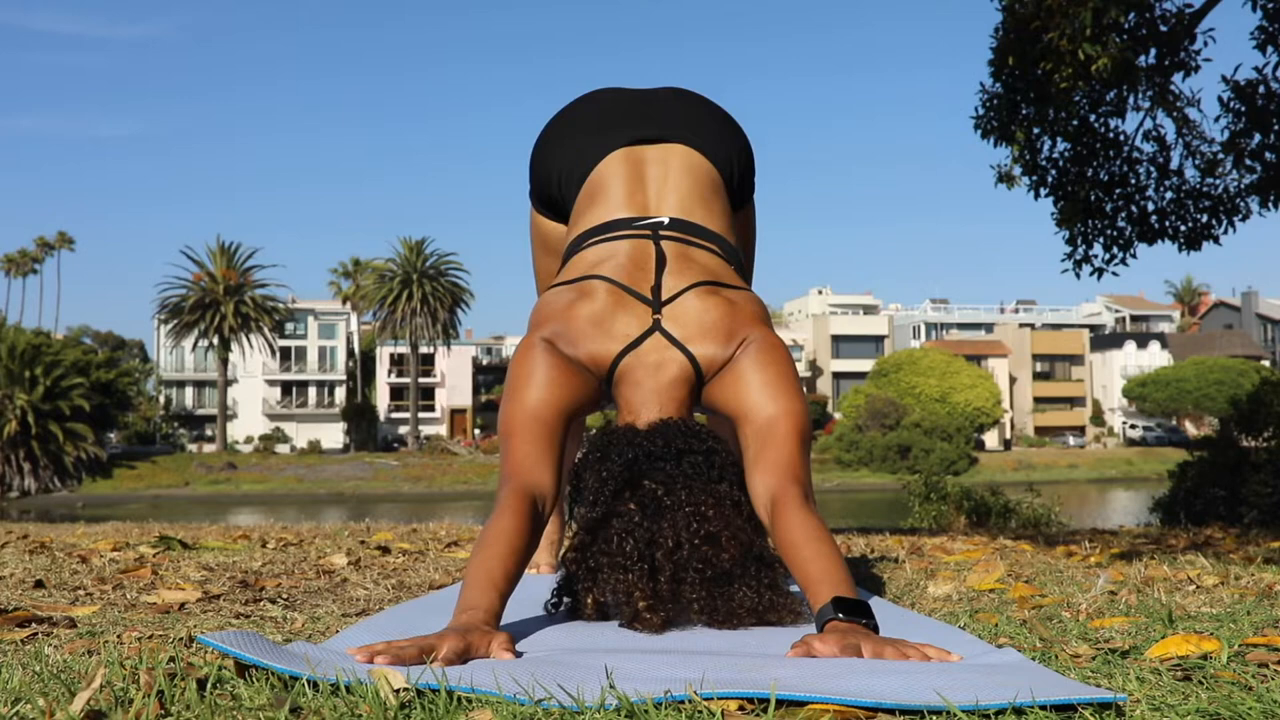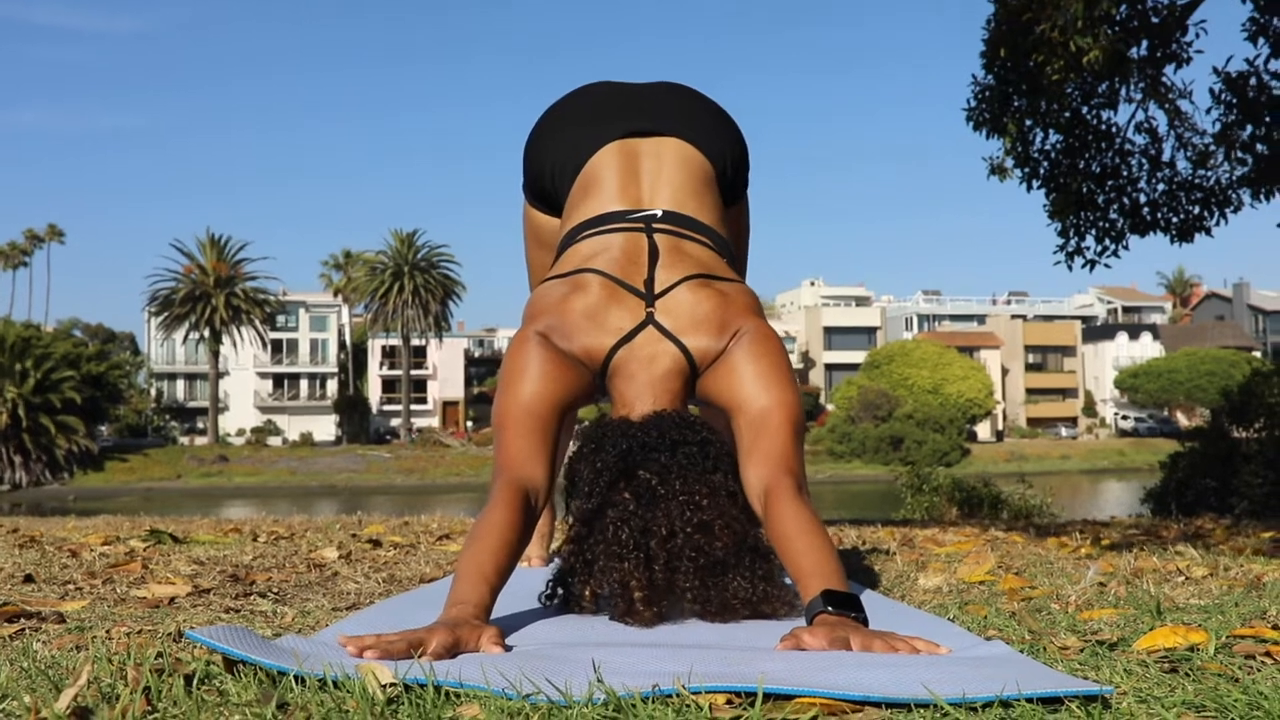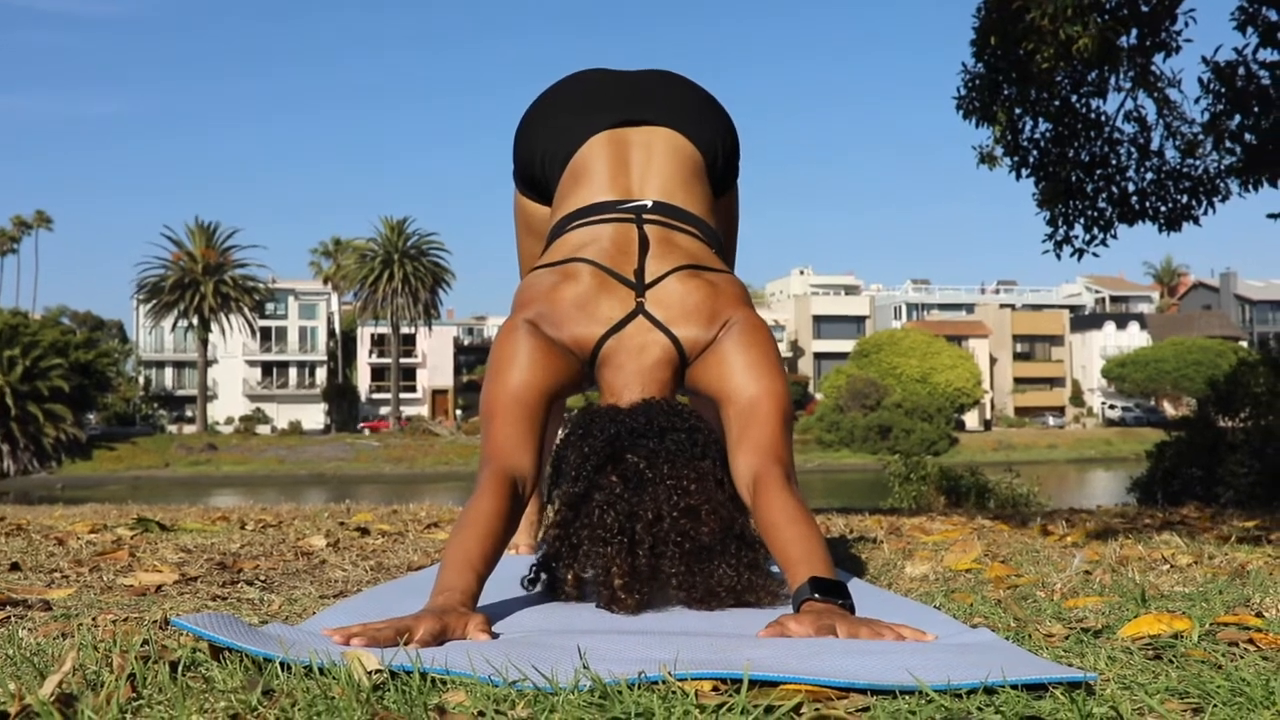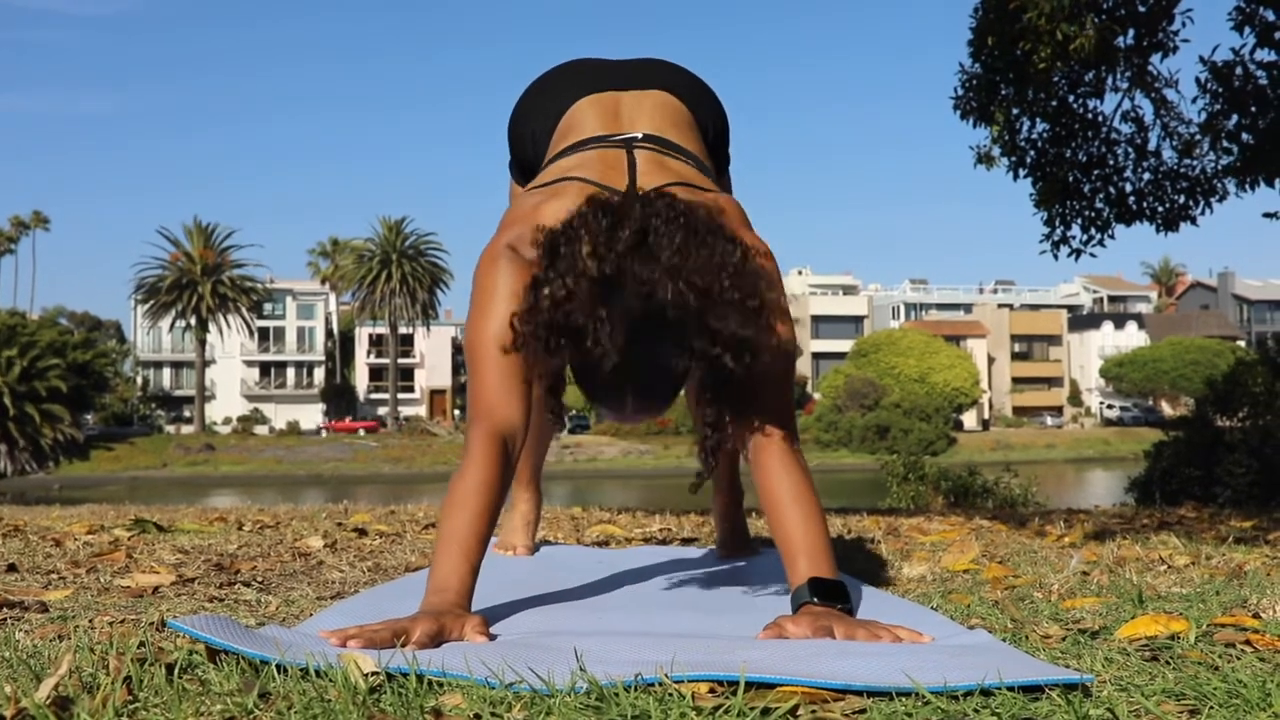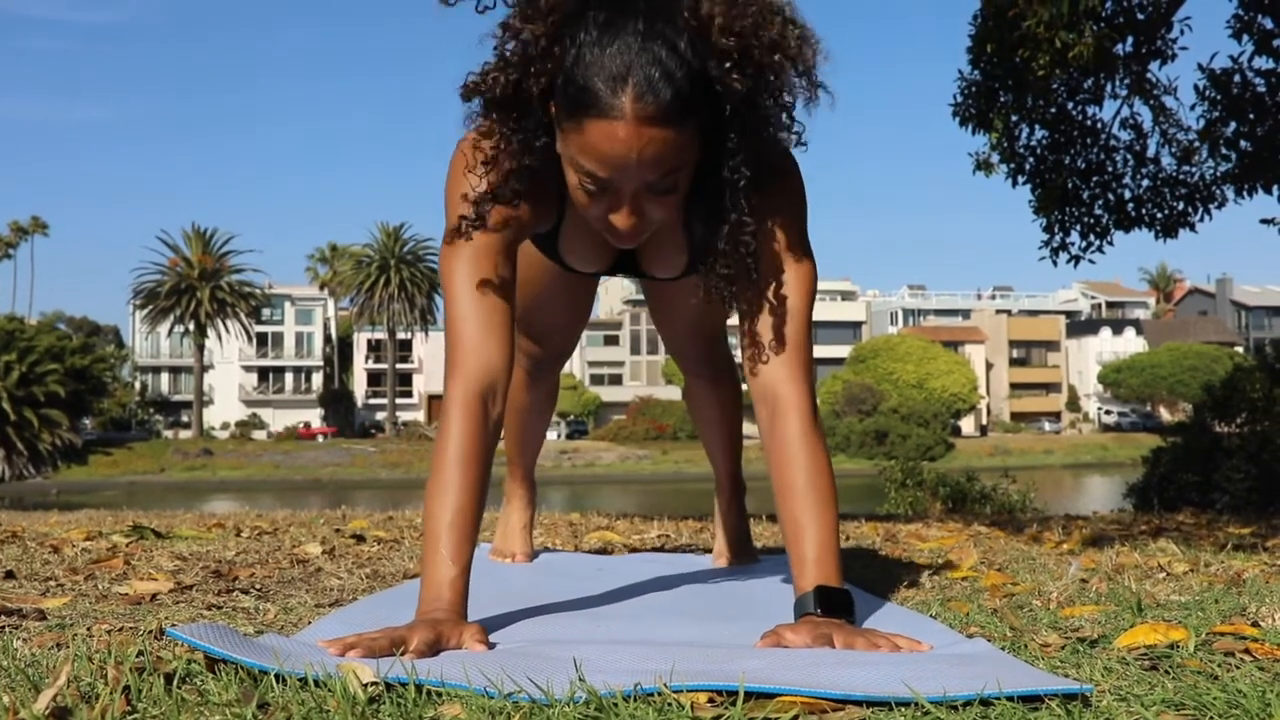
dt=0.7s
person 1, frame 1
left shoulder: (743, 354)
right shoulder: (556, 352)
left elbow: (787, 496)
right elbow: (519, 496)
left wrist: (843, 618)
right ankle: (552, 535)
person 1, frame 2
left shoulder: (739, 349)
right shoulder: (549, 348)
left elbow: (780, 488)
right elbow: (515, 488)
left wrist: (835, 612)
left ankle: (722, 542)
right ankle: (540, 537)
person 1, frame 3
left shoulder: (728, 335)
right shoulder: (542, 334)
left elbow: (768, 479)
right elbow: (501, 478)
left wrist: (822, 597)
right ankle: (530, 513)
person 1, frame 4
left shoulder: (733, 255)
right shoulder: (522, 256)
left elbow: (772, 433)
right elbow: (489, 437)
left wrist: (821, 599)
right wrist: (443, 605)
left knee: (726, 358)
right knee: (528, 358)
left ankle: (727, 501)
right ankle: (525, 498)
person 1, frame 5
left shoulder: (758, 174)
right shoulder: (500, 160)
left elbow: (783, 391)
right elbow: (474, 387)
left wrist: (823, 604)
right wrist: (440, 607)
right hip: (556, 227)
right knee: (539, 352)
left ankle: (729, 500)
right ankle: (519, 495)
